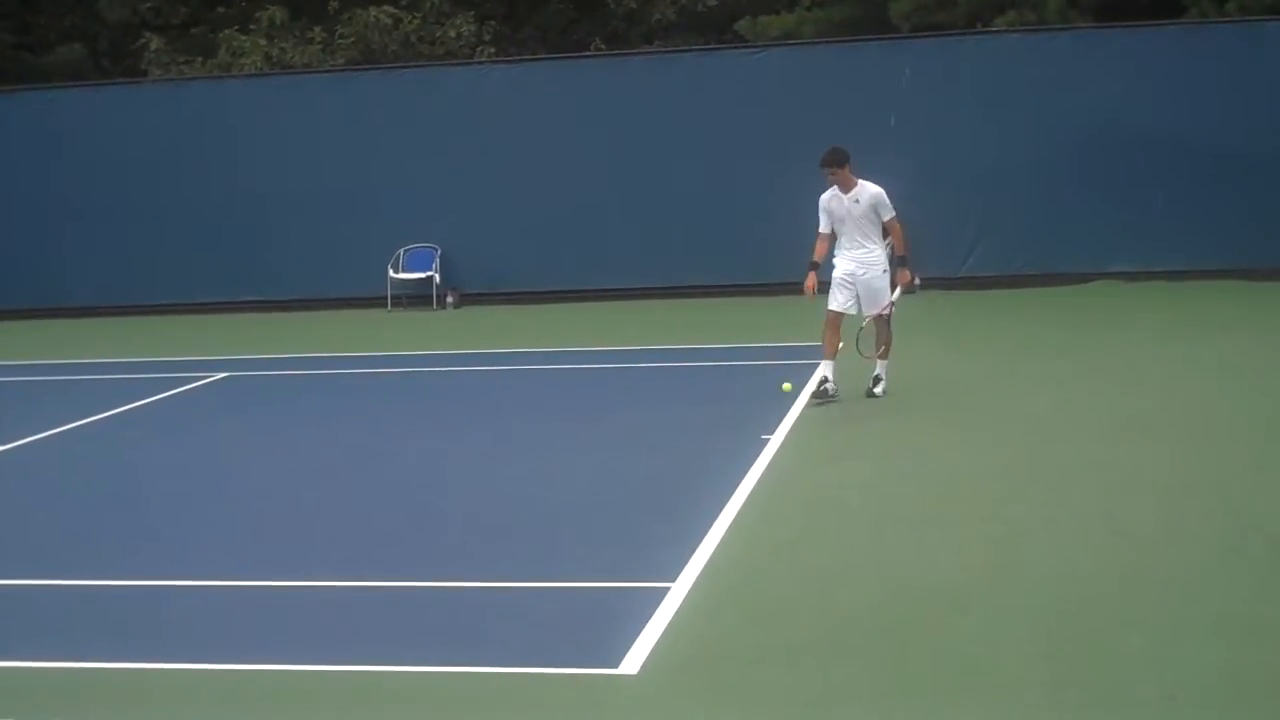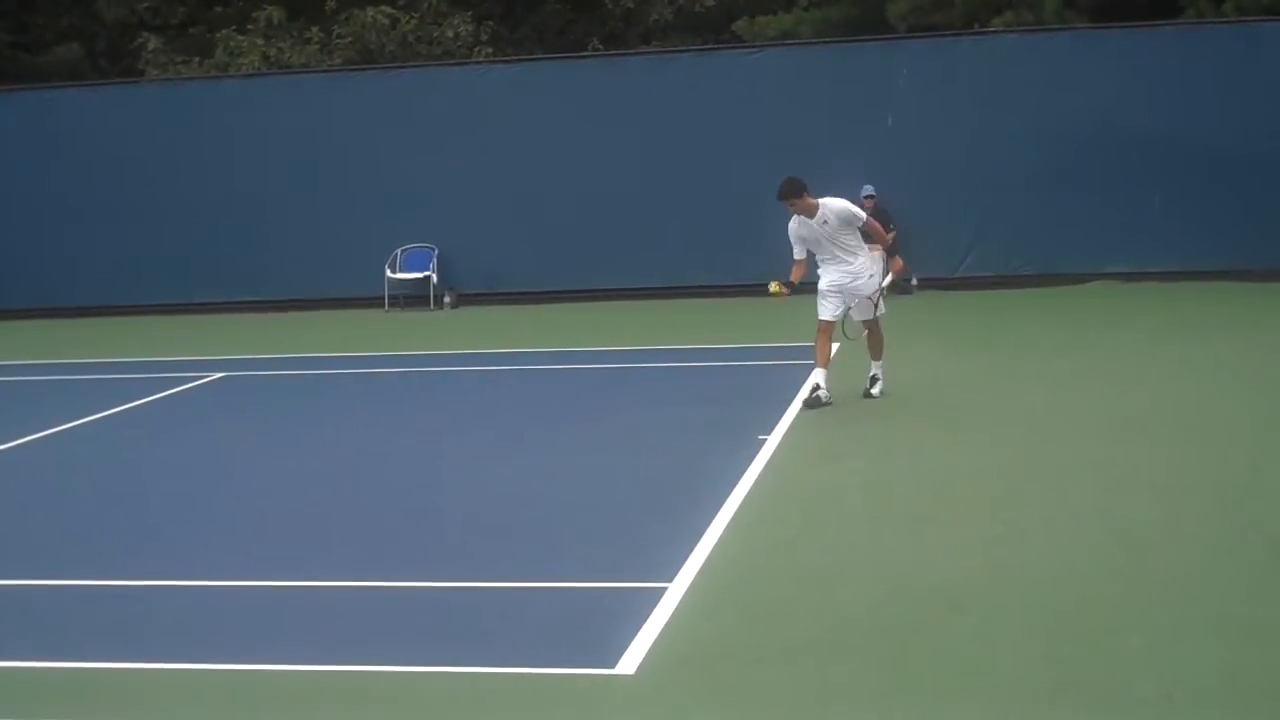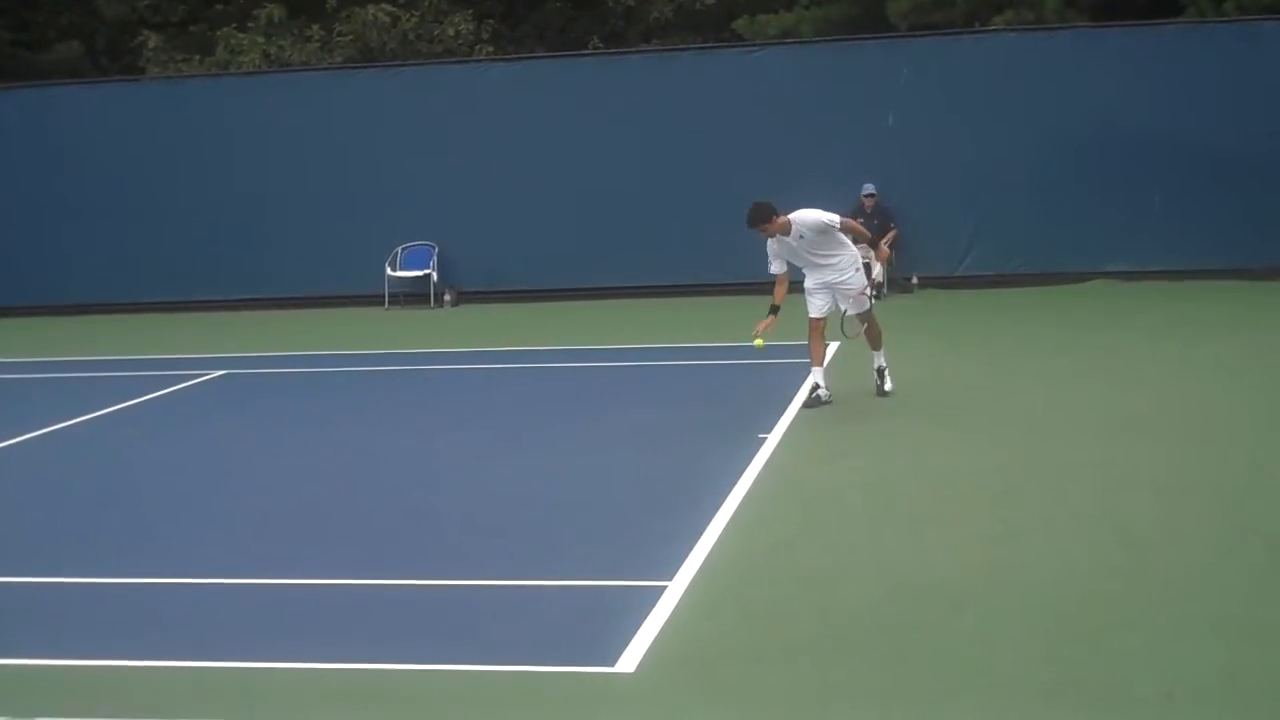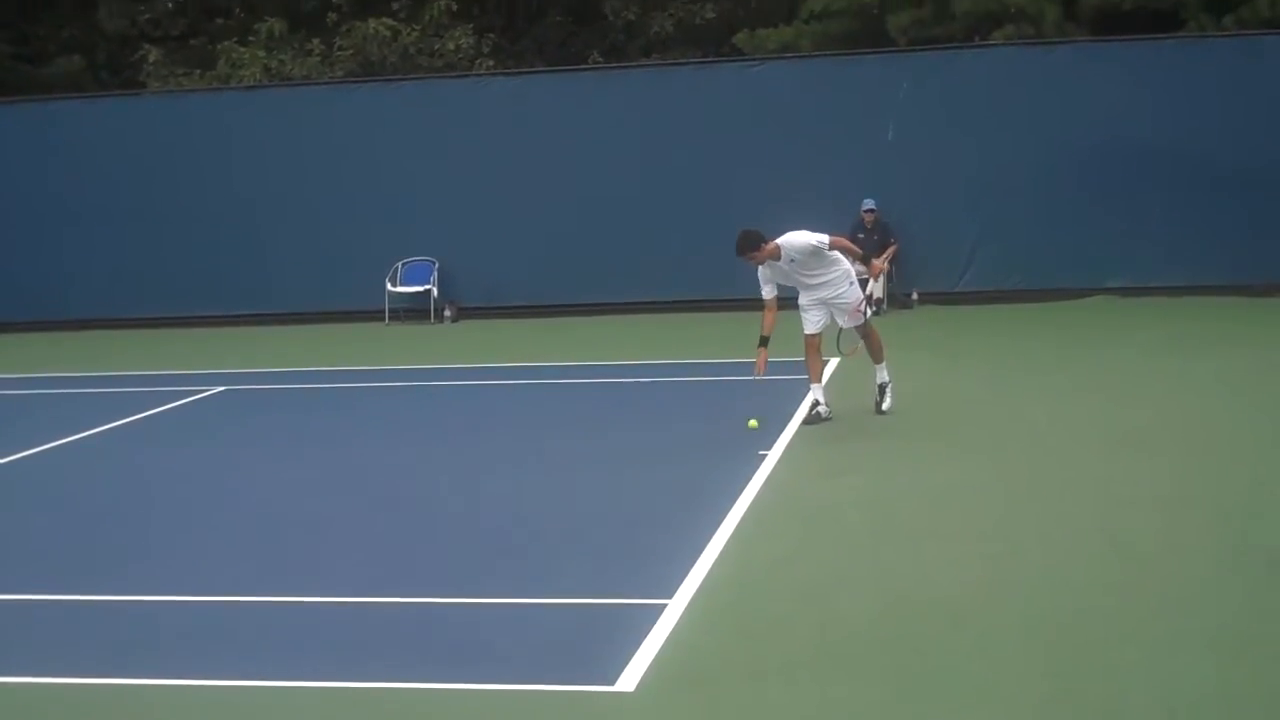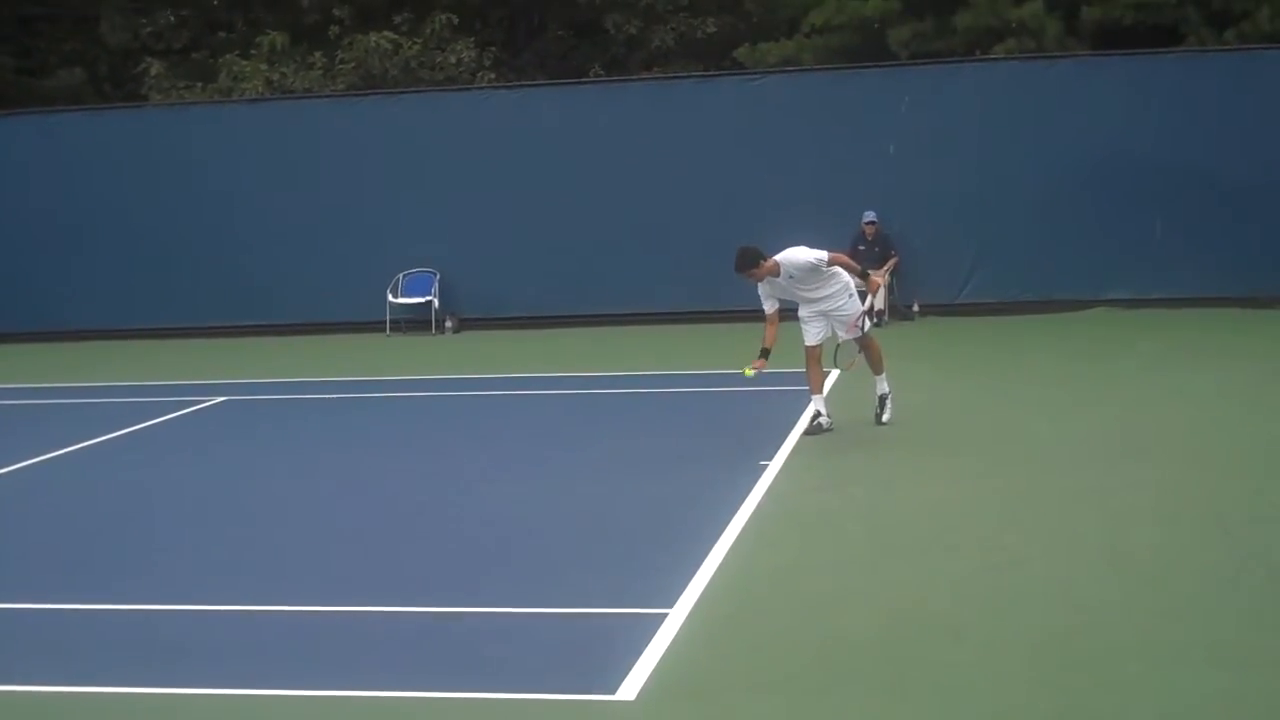
dt=0.3s
person 1, frame 1
left shoulder: (874, 193)
right shoulder: (826, 200)
left elbow: (894, 229)
right elbow: (824, 238)
left wrist: (902, 265)
right wrist: (813, 270)
left hip: (874, 266)
right hip: (844, 267)
left knee: (881, 320)
right knee: (832, 319)
left ankle: (880, 376)
right ankle: (828, 379)
person 1, frame 2
left shoulder: (838, 207)
right shoulder: (795, 228)
left elbow: (872, 226)
right elbow: (800, 264)
left wrist: (893, 255)
right wrist: (788, 286)
left hip: (861, 272)
right hip: (830, 278)
left knee: (871, 324)
right knee: (824, 327)
left ankle: (876, 375)
right ankle: (820, 388)
person 1, frame 3
left shoulder: (810, 218)
right shoulder: (773, 246)
left elbow: (849, 225)
right elbow: (782, 281)
right wrist: (772, 315)
left hip: (846, 268)
right hip: (816, 277)
left knee: (867, 318)
right knee: (815, 326)
left ankle: (880, 367)
right ankle: (820, 387)
person 1, frame 4
left shoulder: (797, 242)
right shoulder: (765, 272)
left elbow: (839, 242)
right elbow: (770, 309)
right wrist: (763, 347)
left hip: (840, 281)
right hip: (811, 294)
left knee: (865, 330)
right knee: (811, 343)
left ankle: (883, 381)
right ankle: (820, 404)
person 1, frame 5
left shoulder: (795, 258)
right shoulder: (765, 286)
left elbow: (838, 258)
right elbow: (772, 322)
left wrist: (867, 278)
right wrist: (763, 356)
left hip: (839, 293)
right hip: (810, 306)
left knee: (865, 341)
right knee: (812, 354)
left ankle: (883, 393)
right ankle: (821, 415)
